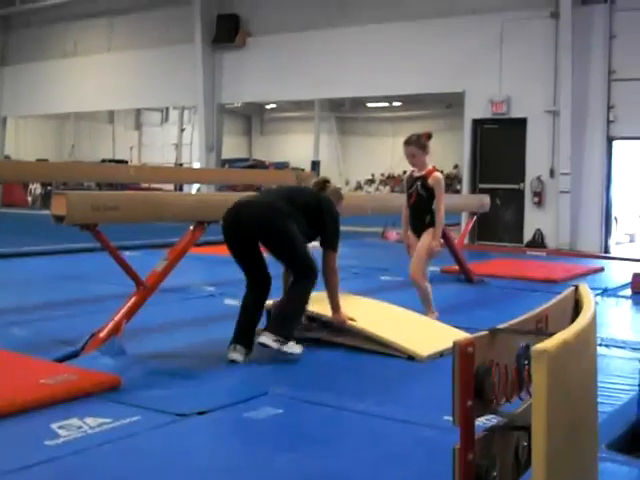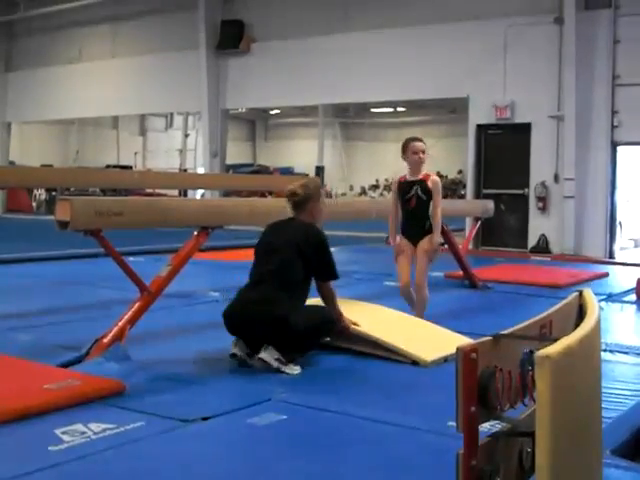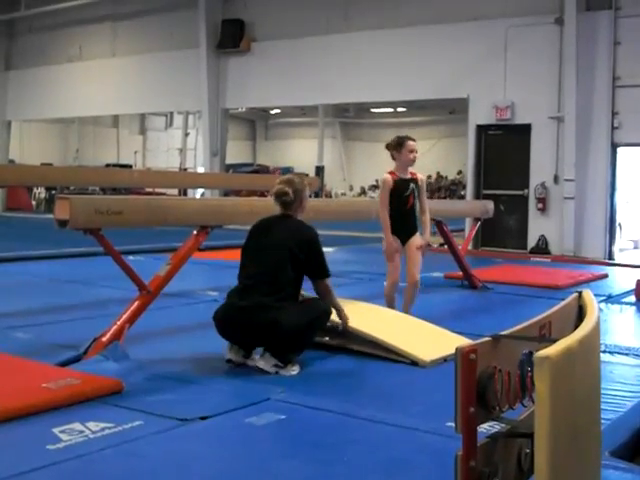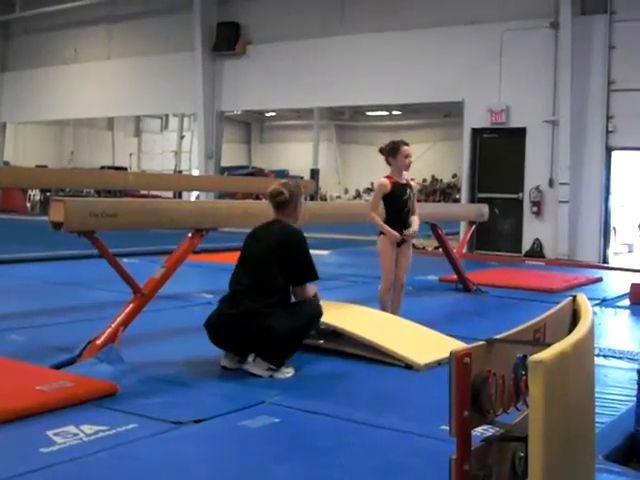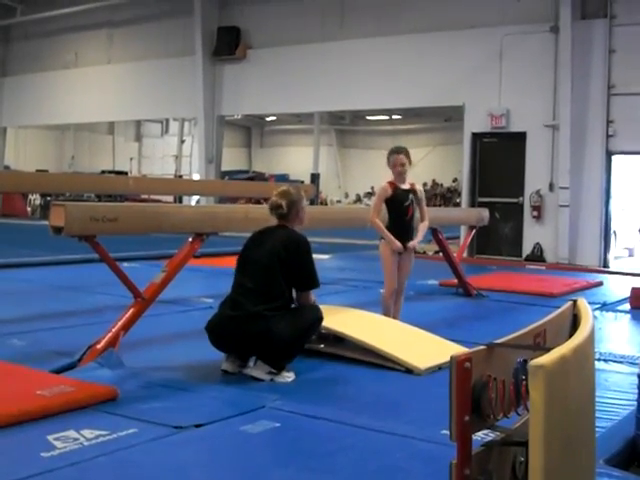
dt=0.5s
person 1, frame 1
right shoulder: (328, 208)
left elbow: (290, 258)
right elbow: (330, 268)
left wrist: (286, 298)
right wrist: (336, 311)
left hip: (234, 216)
right hip: (268, 218)
left knee: (258, 282)
right knee: (306, 273)
left ankle: (239, 346)
right ankle: (276, 334)
person 1, frame 2
left shoulder: (272, 229)
right shoulder: (314, 235)
right elbow: (324, 288)
right wrist: (340, 319)
right hip: (274, 318)
right knee: (327, 318)
left ankle: (245, 345)
right ankle: (280, 352)
person 1, frame 3
left shoulder: (259, 227)
right shoulder: (305, 233)
right elbow: (321, 286)
right wrist: (339, 311)
right hip: (266, 323)
right knee: (321, 309)
left ankle: (240, 349)
right ankle: (276, 358)
person 1, frame 4
left shoulder: (256, 232)
right shoulder: (293, 236)
right elbow: (300, 294)
right wrist: (311, 292)
right hip: (257, 329)
right knee: (312, 309)
left ankle: (236, 354)
right ankle: (267, 361)
person 1, frame 5
left shoulder: (257, 236)
right shoulder: (297, 241)
right elbow: (305, 300)
right wrist: (310, 302)
right hip: (259, 332)
right knee: (313, 314)
left ankle: (237, 357)
right ankle: (268, 365)
person 2, frame 1
left shoulder: (435, 177)
right shoulder: (409, 177)
left elbow: (440, 210)
left wrist: (437, 239)
right wrist: (405, 233)
left hip: (429, 229)
right hip: (414, 230)
left knee: (416, 275)
right knee: (420, 276)
left ankle: (432, 311)
right ankle: (428, 313)
person 2, frame 2
left shoulder: (433, 181)
right shoulder: (399, 183)
left elbow: (437, 213)
right elbow: (394, 214)
left wrist: (435, 240)
right wrist: (393, 239)
left hip: (425, 235)
right hip: (405, 236)
left knee: (420, 282)
right knee: (404, 282)
left ankle: (419, 320)
right ankle: (415, 309)
person 2, frame 3
left shoulder: (419, 179)
right shoulder: (388, 179)
left elbow: (424, 210)
right elbow: (383, 212)
left wrist: (426, 236)
right wrist: (388, 240)
left hip: (413, 233)
right hip: (394, 233)
left knee: (414, 279)
right knee: (393, 280)
left ankle: (405, 314)
person 2, frame 4
left shoulder: (410, 184)
right shoulder: (385, 183)
right elbow: (372, 212)
left wrist: (414, 227)
right wrist: (388, 231)
left hip: (405, 238)
right hip: (388, 237)
left knee: (400, 282)
right knee: (388, 282)
person 2, frame 5
left shoulder: (417, 190)
right shoulder: (386, 188)
left elbow: (424, 220)
right elbow: (373, 218)
left wrist: (417, 240)
right wrist: (391, 240)
left hip: (408, 244)
right hip: (389, 243)
left knee: (401, 287)
right knee: (391, 287)
